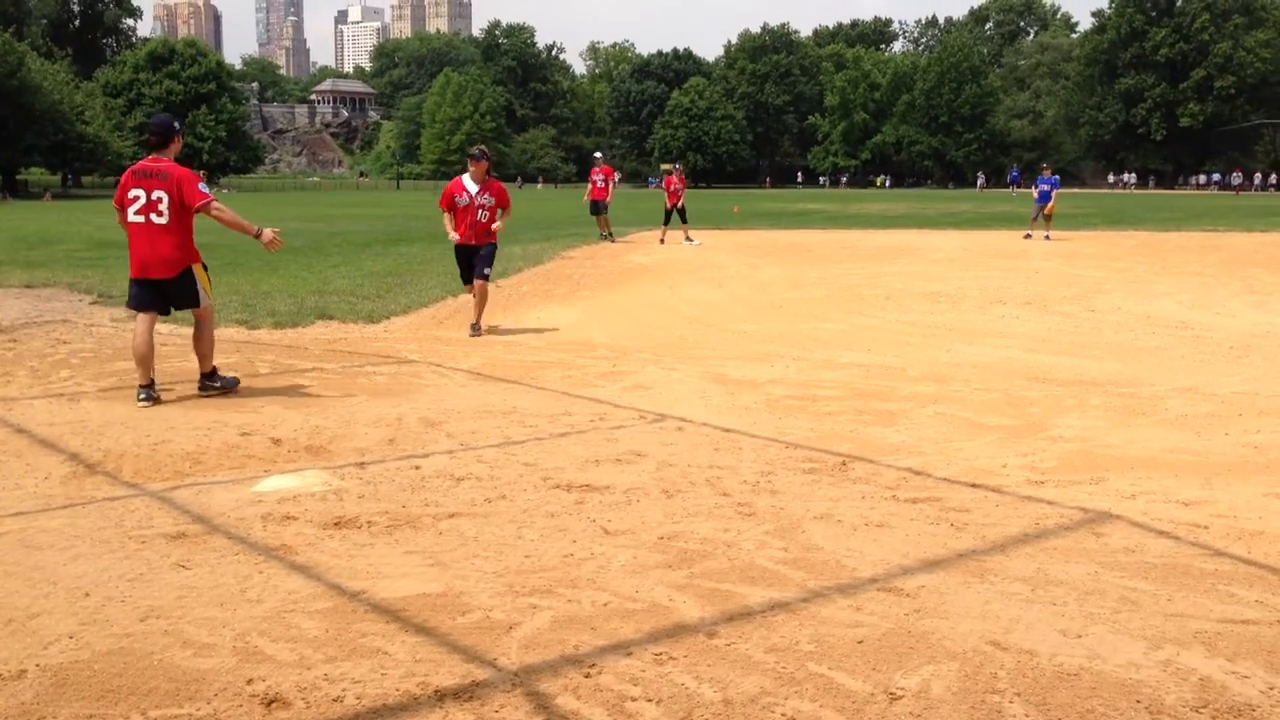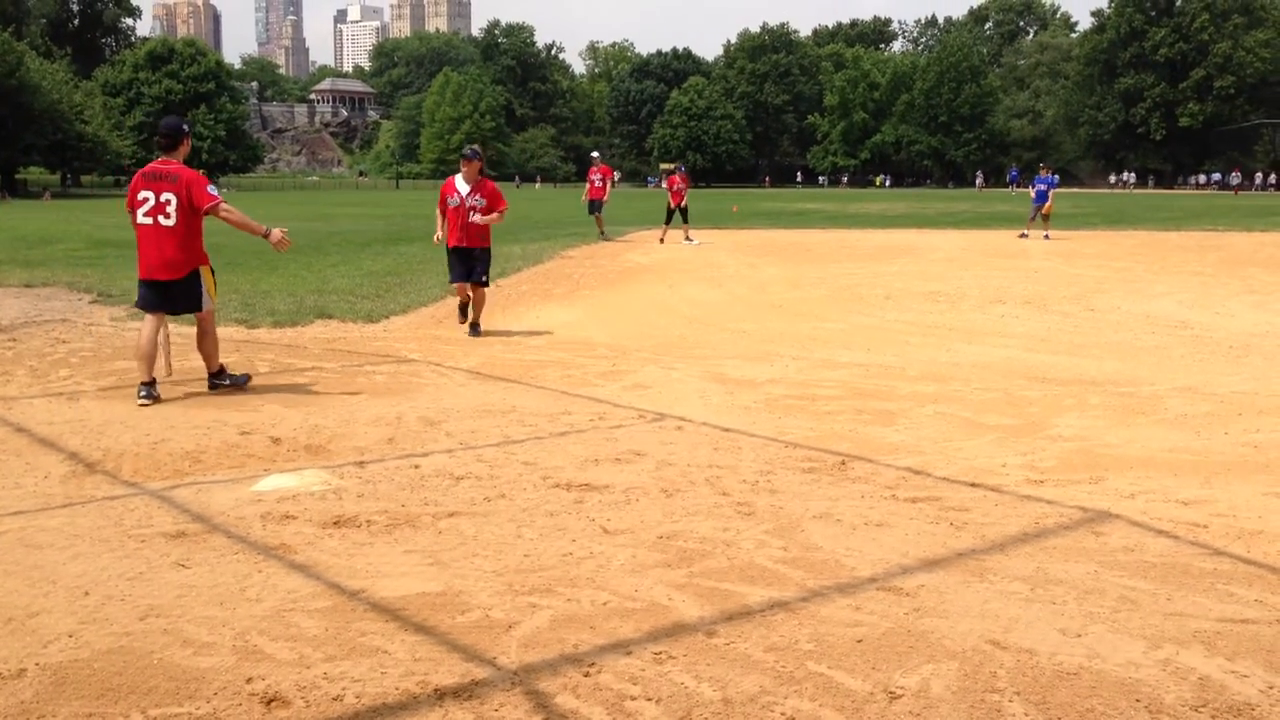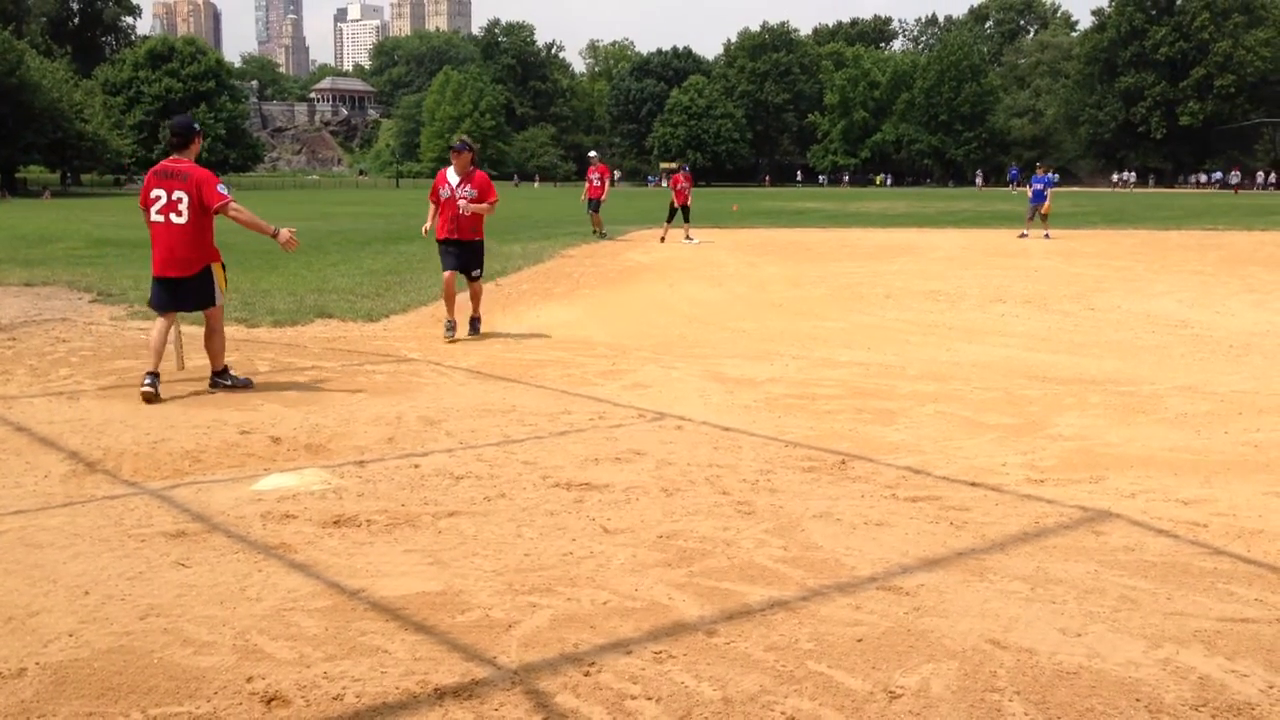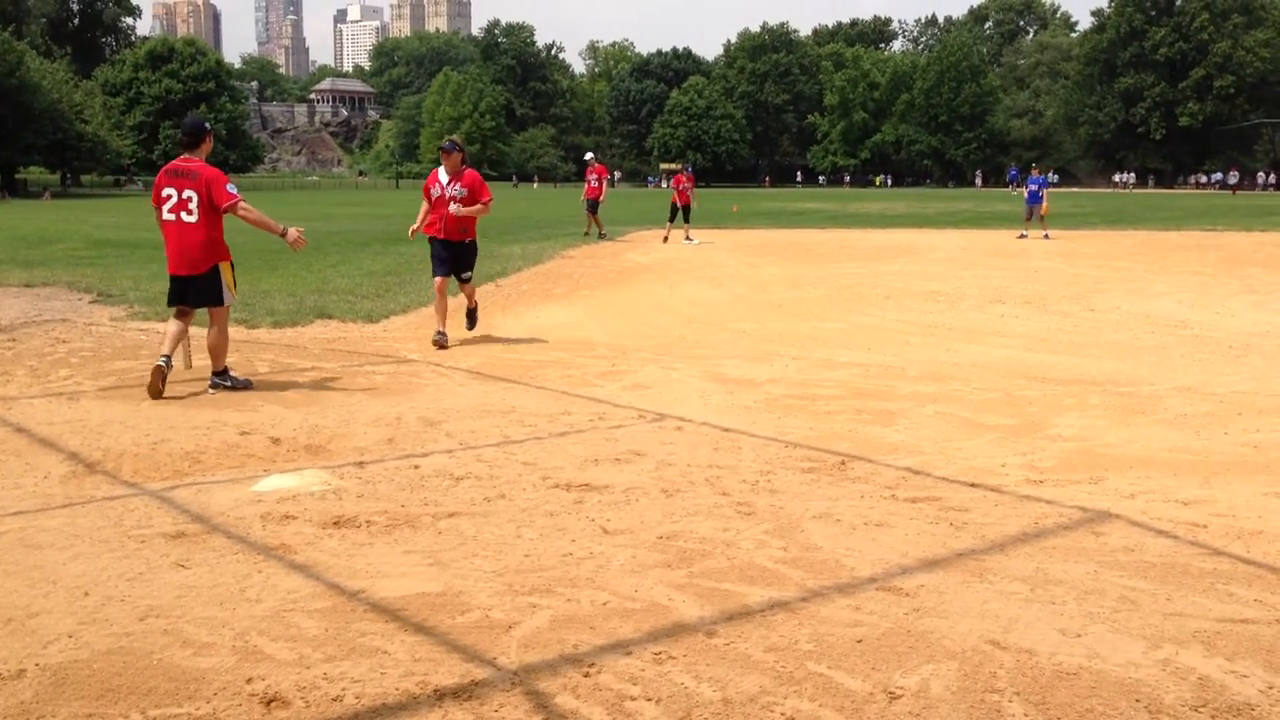
dt=0.1s
person 1, frame 1
left shoulder: (130, 175)
right shoulder: (182, 176)
left elbow: (122, 217)
right elbow: (215, 210)
right wrist: (257, 232)
left hip: (141, 263)
right hip: (180, 262)
left knee: (144, 321)
right knee: (204, 315)
left ankle: (144, 387)
right ankle: (208, 378)
person 1, frame 2
left shoulder: (140, 177)
right shoulder: (190, 178)
left elbow: (134, 219)
right elbow: (224, 212)
right wrist: (266, 232)
left hip: (150, 265)
right hip: (188, 263)
left knee: (151, 321)
right knee: (205, 319)
left ankle: (145, 386)
right ankle: (217, 376)
person 1, frame 3
left shoulder: (153, 174)
right shoulder: (201, 176)
left elbow: (147, 216)
right elbow: (233, 210)
right wrist: (274, 232)
left hip: (163, 262)
right hip: (200, 260)
left knee: (164, 317)
right knee: (213, 315)
left ankle: (151, 377)
right ankle: (219, 375)
person 1, frame 4
left shoulder: (164, 173)
right shoulder: (211, 175)
left elbow: (159, 215)
right elbow: (242, 210)
right wrist: (283, 231)
left hip: (177, 260)
right hip: (209, 259)
left knee: (182, 314)
right knee: (218, 315)
left ankle: (164, 360)
right ankle: (220, 376)
person 2, frame 1
left shoulder: (496, 186)
right shoulder: (455, 185)
left elbow: (506, 209)
right elbow: (445, 210)
left wrist: (501, 222)
right wrist: (450, 231)
left hip: (486, 243)
right hip: (463, 243)
left knee: (481, 282)
right knee: (471, 284)
left ankle: (476, 322)
right ankle: (477, 295)
person 2, frame 2
left shoulder: (489, 187)
right shoulder: (449, 184)
left elbow: (501, 213)
right elbow: (441, 209)
left wrist: (486, 219)
right wrist: (439, 230)
left hip: (480, 246)
right hip: (455, 245)
left knee: (478, 287)
right knee: (459, 287)
left ankle: (475, 322)
right ankle: (465, 300)
person 2, frame 3
left shoulder: (481, 178)
right shoulder: (441, 176)
left elbow: (491, 206)
right elbow: (434, 201)
left wrist: (472, 206)
right wrist: (430, 223)
left hip: (473, 239)
right hip: (447, 238)
left knee: (474, 281)
right knee: (448, 277)
left ankle: (475, 316)
right ankle: (450, 320)
person 2, frame 4
left shoulder: (472, 177)
right shoulder: (433, 177)
left elbow: (486, 207)
right elbow: (427, 201)
left wrist: (463, 210)
right wrist: (419, 223)
left hip: (464, 240)
right hip: (438, 238)
left knee: (465, 284)
right knee: (439, 283)
left ankle: (472, 306)
right ankle: (441, 332)
